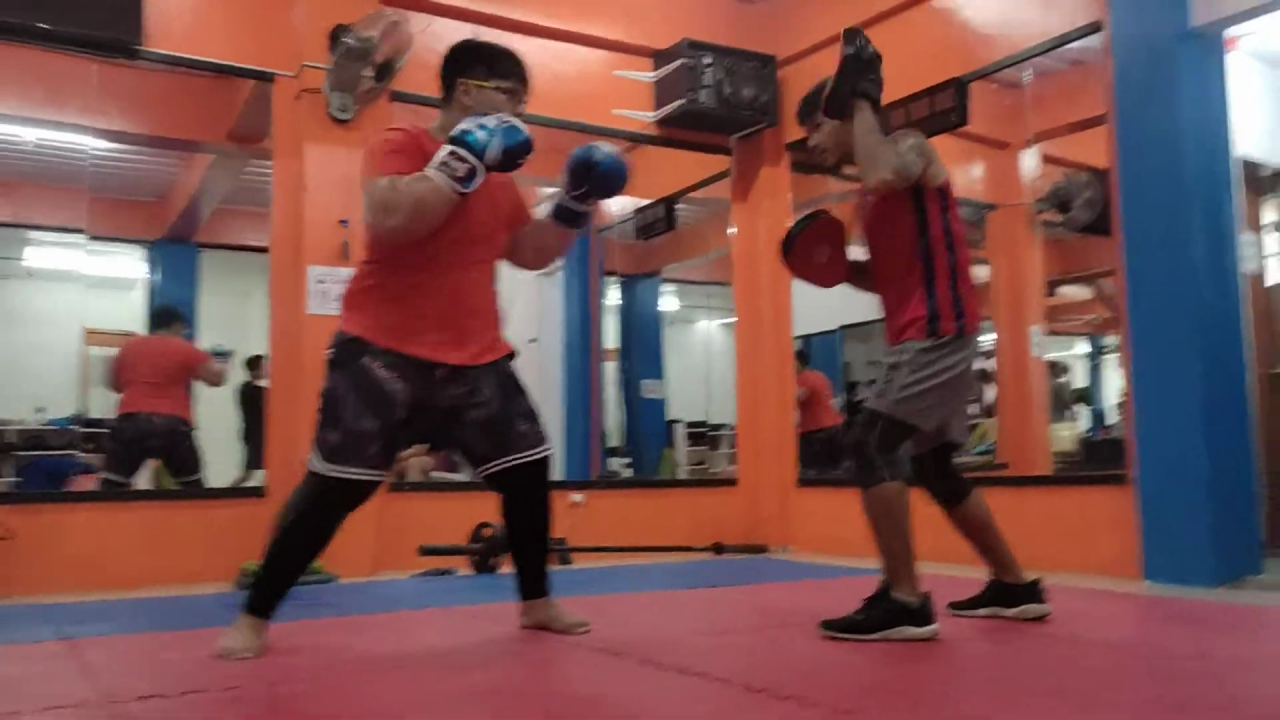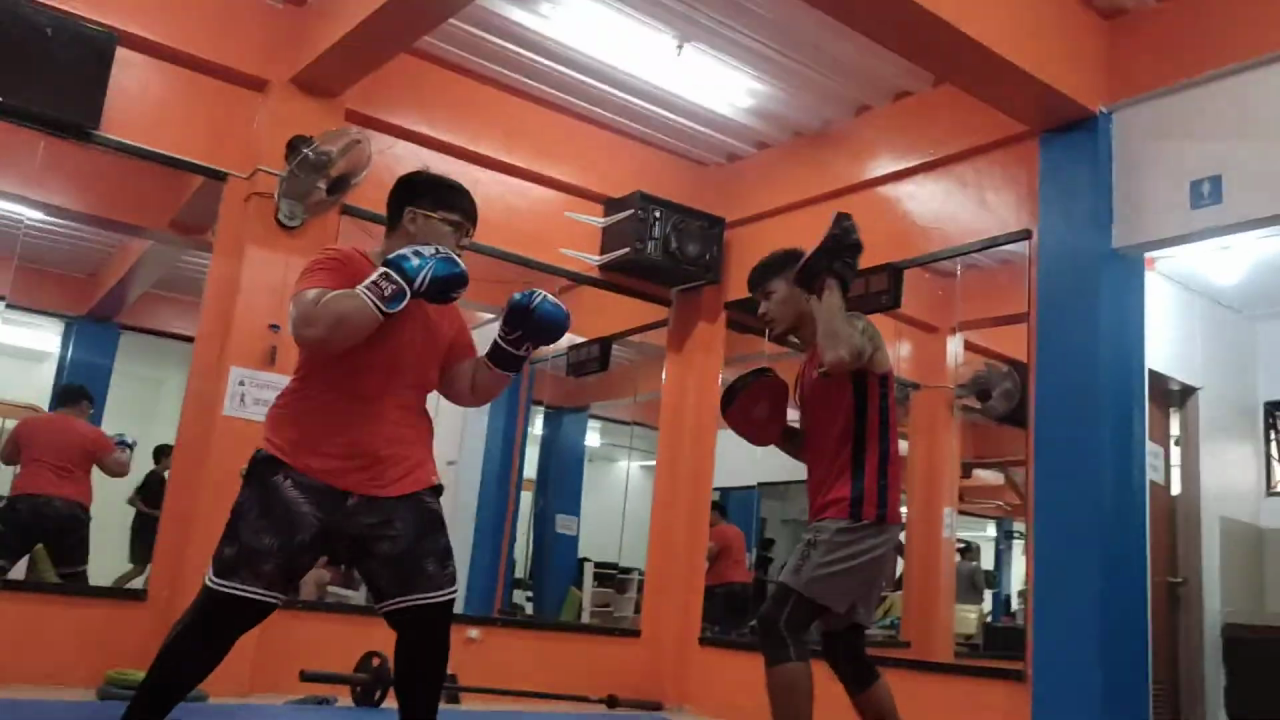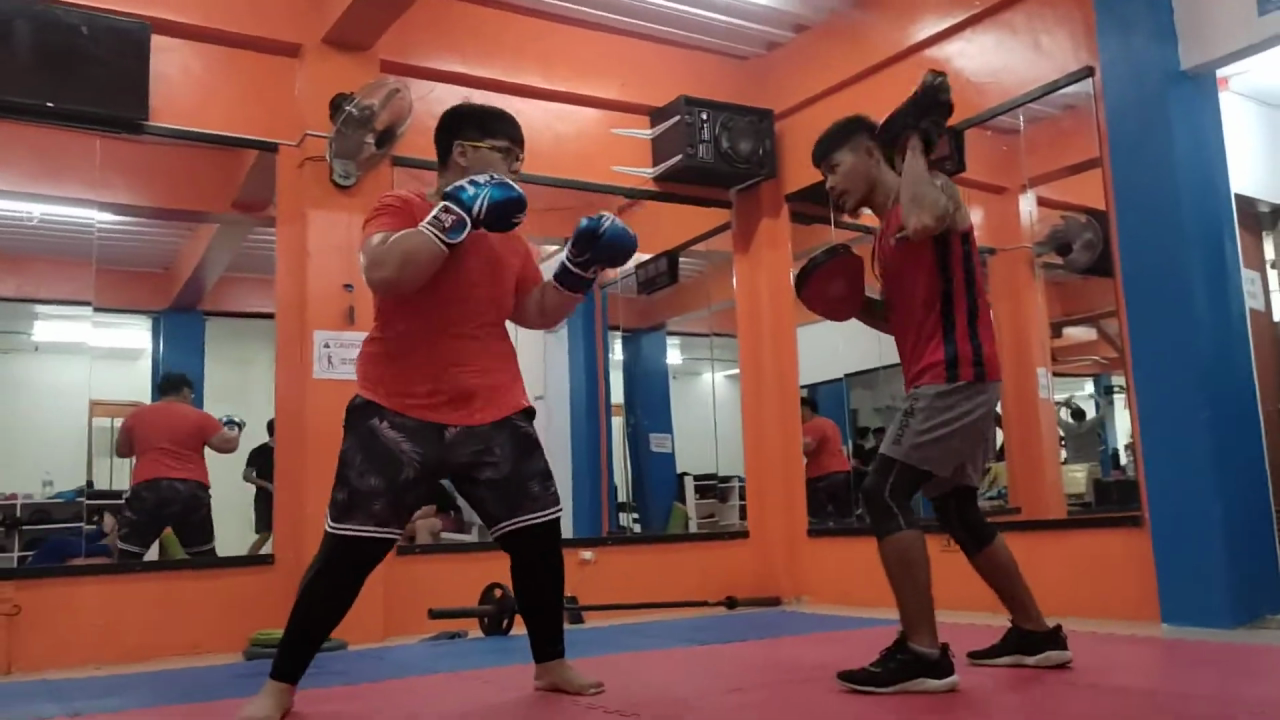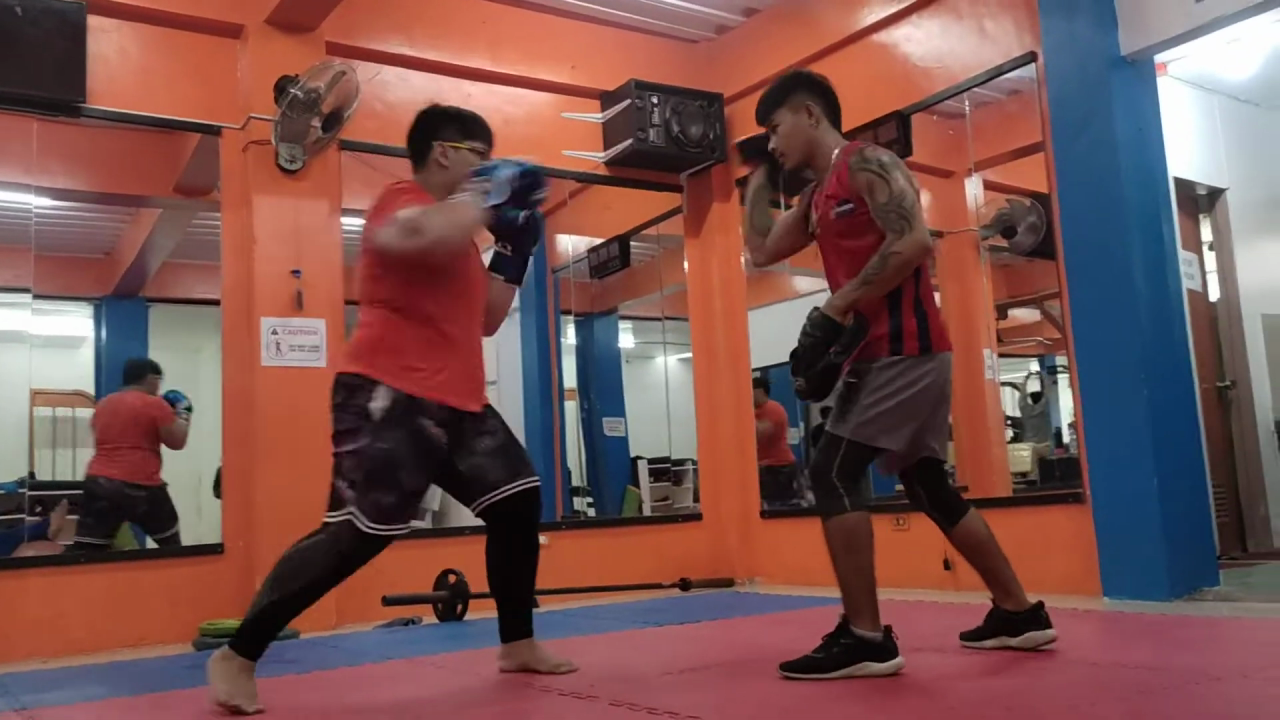
dt=1s
person 1, frame 1
left shoulder: (501, 171)
right shoulder: (401, 144)
left elbow: (534, 252)
right elbow: (394, 222)
left wrist: (577, 200)
right wrist: (464, 157)
left hip: (475, 360)
right hip: (383, 351)
left knee: (529, 471)
right knee: (338, 486)
left ankle: (537, 602)
right ankle: (252, 616)
person 1, frame 2
left shoulder: (446, 310)
right shoulder: (340, 265)
left elbow: (471, 389)
right elbow: (313, 330)
left wrist: (517, 343)
right wrist: (398, 280)
left hip: (399, 492)
right hip: (299, 474)
left knee: (430, 618)
right knee: (226, 607)
person 1, frame 3
left shoulder: (508, 239)
right shoulder: (402, 209)
left elbow: (539, 313)
right elbow: (384, 274)
left wrist: (583, 261)
right wrist: (455, 215)
left hip: (494, 418)
right hip: (396, 415)
left knee: (539, 536)
right knee: (350, 551)
left ankle: (551, 665)
person 1, frame 4
left shoulder: (463, 232)
right shoulder: (402, 200)
left elbow: (486, 319)
right elbow: (425, 239)
left wrist: (513, 250)
right wrist: (487, 196)
left hip: (458, 403)
right hip: (389, 394)
left knee: (519, 503)
right knee: (357, 533)
left ankle: (518, 644)
right ankle: (236, 658)
person 2, frame 1
left shoulder: (911, 147)
right shoulder: (875, 196)
left elbow: (884, 175)
left wrist: (859, 103)
right wrist: (839, 268)
left hip: (937, 332)
right hip: (932, 336)
left knee: (870, 447)
right knee: (933, 466)
left ankle: (906, 600)
right ankle: (1015, 587)
person 2, frame 2
left shoulder: (854, 330)
right shoulder: (812, 362)
left elbow: (837, 356)
left wrist: (831, 284)
left hip: (856, 517)
right hip: (852, 519)
left knee: (779, 624)
right knee: (843, 647)
person 2, frame 3
left shoulder: (932, 188)
right shoulder: (887, 226)
left elbow: (921, 221)
left wrist: (914, 141)
right wrist: (853, 303)
left hip: (955, 376)
right hip: (941, 380)
left knee: (885, 495)
right knee: (957, 510)
left ankle: (924, 653)
right ankle: (1036, 633)
person 2, frame 4
left shoulder: (867, 163)
right shoulder: (820, 194)
left elbow: (914, 242)
right elbow: (762, 250)
left wrist: (837, 306)
right wrist: (760, 174)
left hip: (902, 347)
right hip: (909, 353)
left knee: (833, 472)
right knee: (928, 485)
left ankle: (866, 637)
right ankle: (1019, 612)
person 3, frame 1
left shoulder: (128, 349)
right shoulder: (185, 350)
left elbow: (117, 386)
right elbow: (216, 378)
right wrist: (220, 360)
left hip: (131, 423)
right hip: (173, 425)
left knee: (111, 487)
right knee: (193, 488)
person 3, frame 2
left shoulder: (27, 424)
right shoulder: (93, 435)
right elbow: (120, 469)
right wrist: (125, 447)
left hip: (25, 504)
right hip: (70, 511)
right knee: (74, 579)
person 3, frame 3
left shoulder: (136, 416)
right shoulder: (199, 417)
left elbow: (122, 451)
right elbow: (228, 444)
right wrist: (234, 427)
left hip: (148, 491)
right hip: (191, 492)
left knee: (127, 557)
right knee: (205, 557)
person 3, frame 4
left shoulder: (105, 404)
right shoulder: (154, 405)
right elbow: (177, 441)
right wrist: (183, 414)
left hip: (98, 485)
right hip: (139, 487)
left knee: (84, 551)
right knee: (170, 544)
